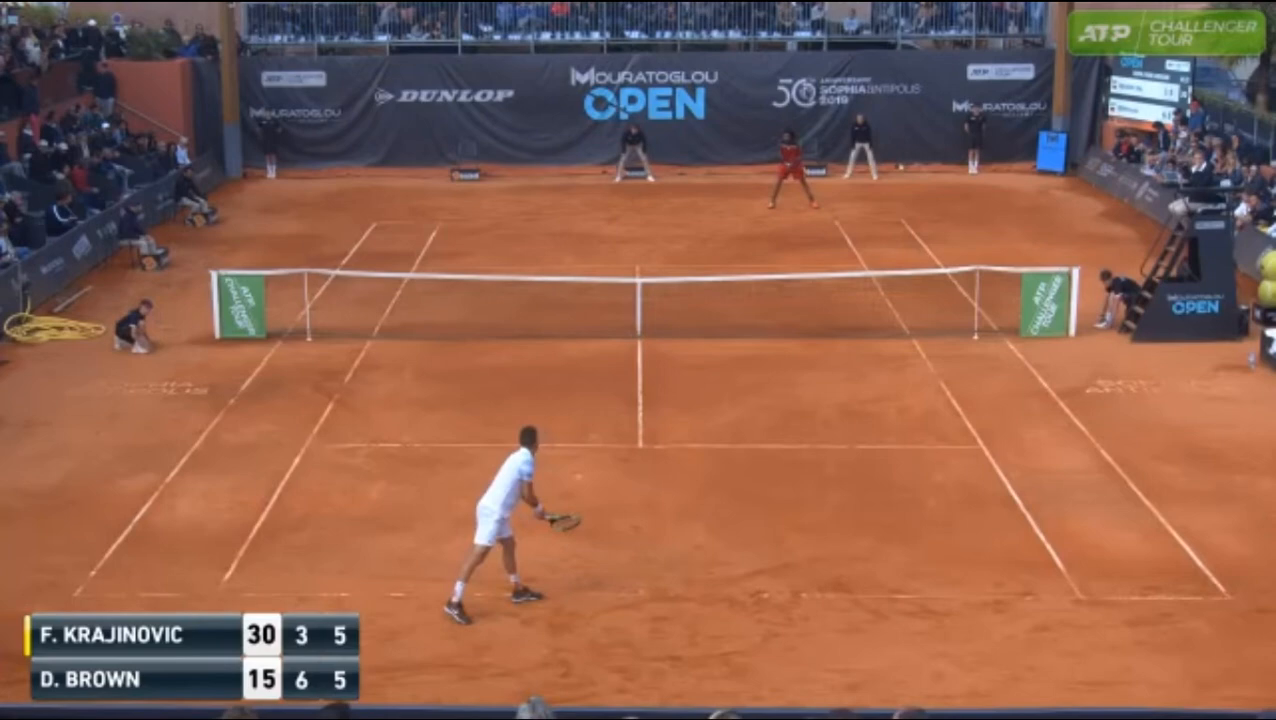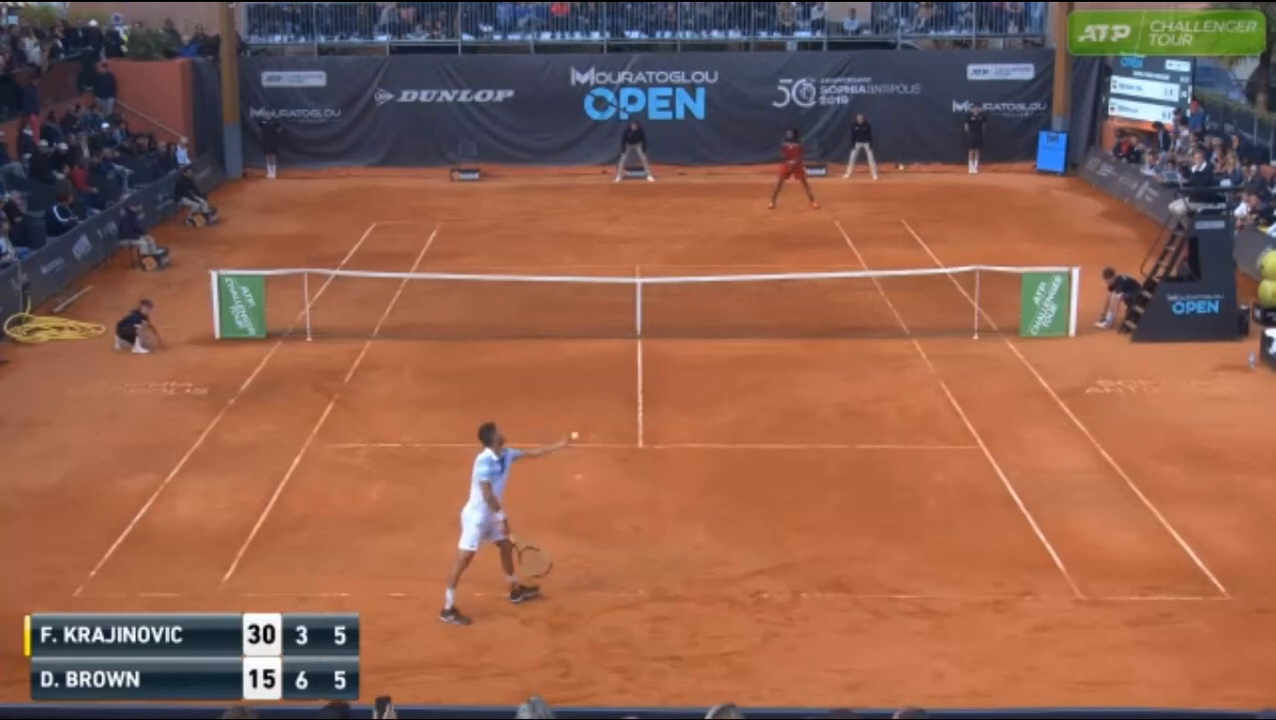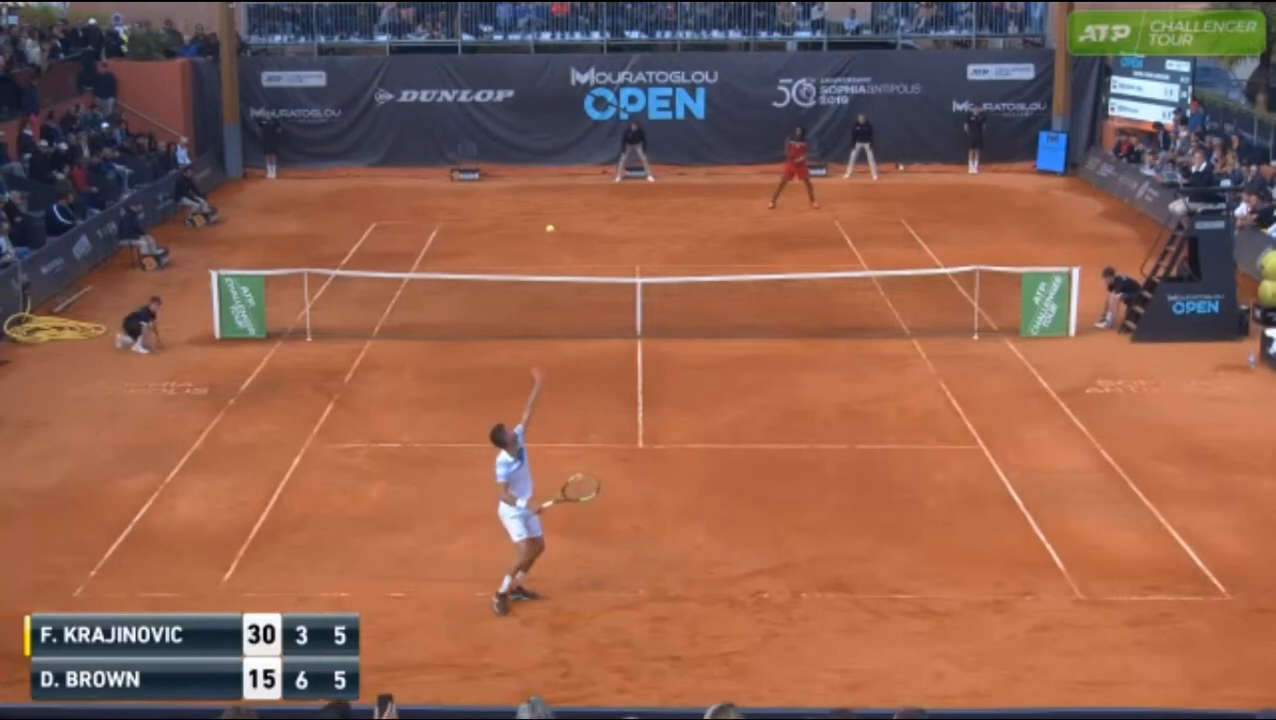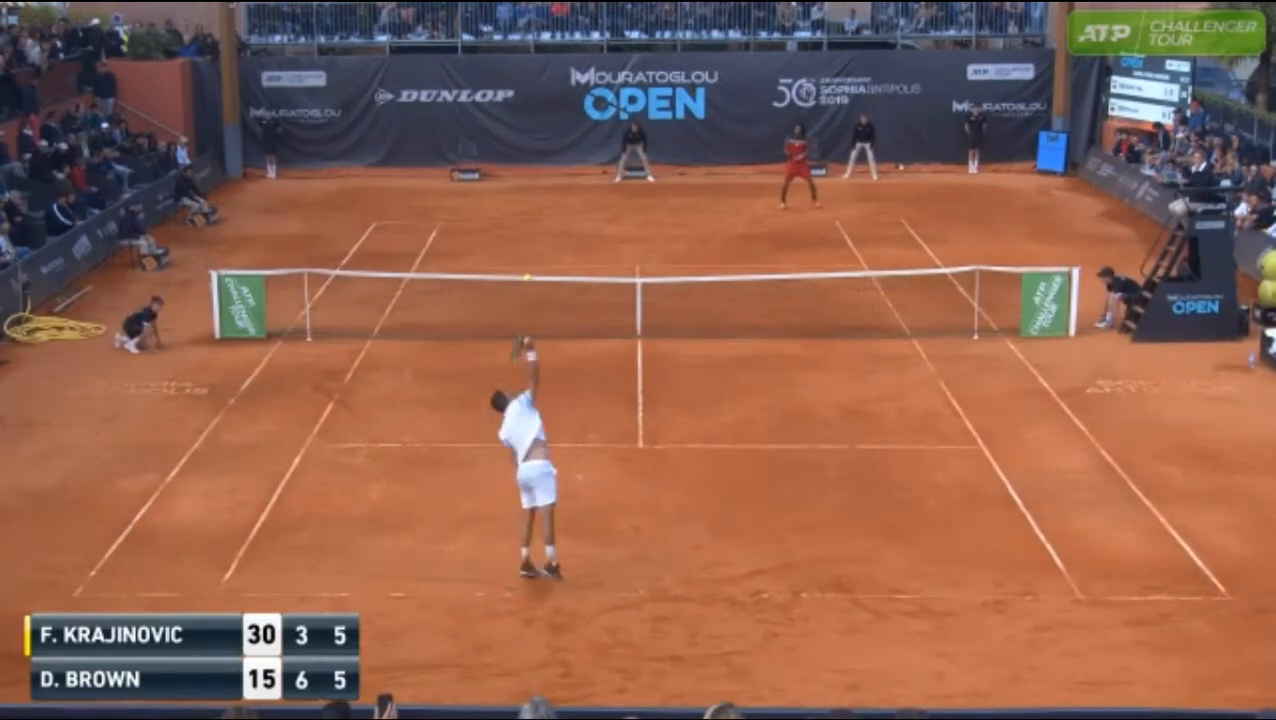
dt=0.5s
person 1, frame 1
left shoulder: (518, 457)
right shoulder: (527, 460)
right elbow: (528, 494)
left wrist: (535, 508)
right wrist: (539, 508)
left hip: (496, 511)
right hip: (492, 511)
left knee: (509, 544)
right knee: (479, 554)
left ankle: (519, 590)
right ankle: (454, 603)
person 1, frame 2
left shoulder: (505, 455)
right shoulder: (484, 461)
left elbow: (531, 453)
right elbow: (487, 495)
left wrist: (556, 446)
right wrist: (502, 517)
left hip: (490, 517)
right hip: (476, 517)
left knee: (507, 546)
right knee: (463, 560)
left ankle: (515, 589)
right ankle: (448, 609)
person 1, frame 3
left shoulder: (518, 440)
right shoulder: (503, 463)
left elbow: (528, 409)
right elbow: (503, 495)
left wrist: (538, 384)
right wrist: (526, 504)
left hip: (526, 509)
right hip: (512, 511)
left knee: (538, 547)
right knee: (525, 553)
left ankle: (515, 587)
right ankle: (501, 594)
person 1, frame 4
left shoulder: (504, 432)
right shoulder: (520, 405)
right elbow: (533, 377)
right wrist: (530, 352)
left hip: (523, 473)
right hip: (540, 468)
left knee: (529, 518)
right knee: (548, 516)
left ankle: (526, 562)
right ankle: (551, 563)
